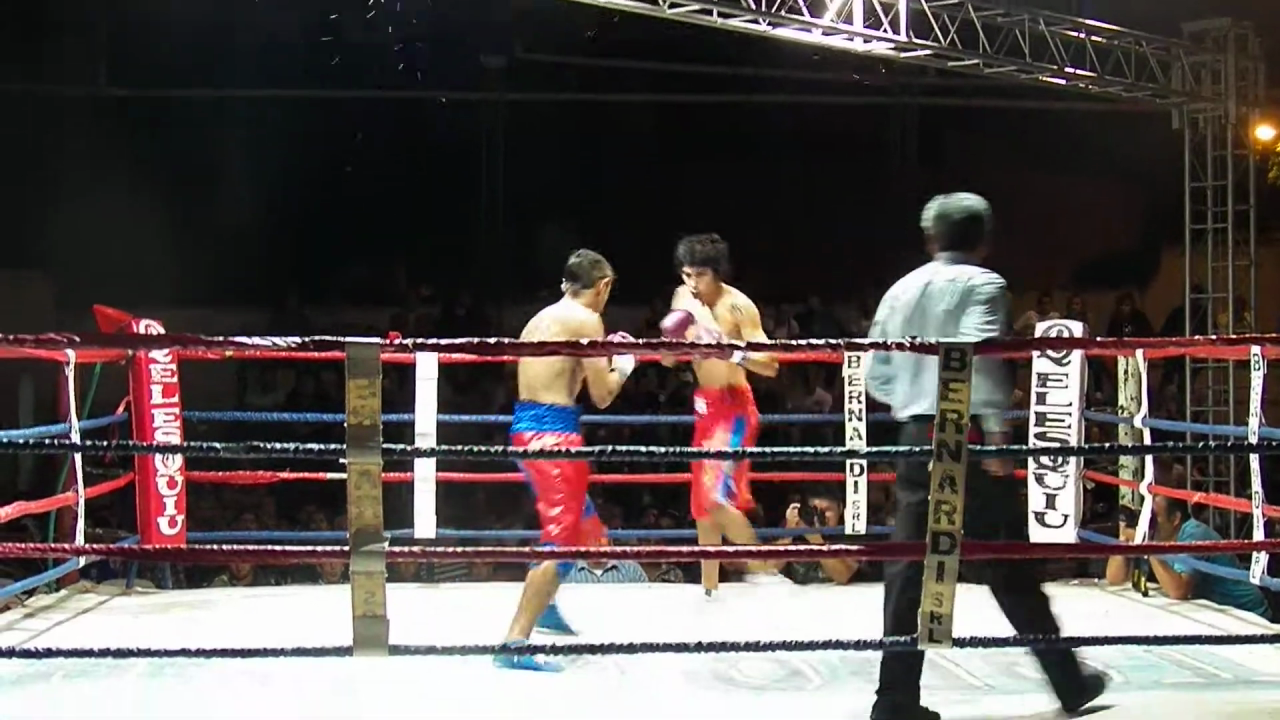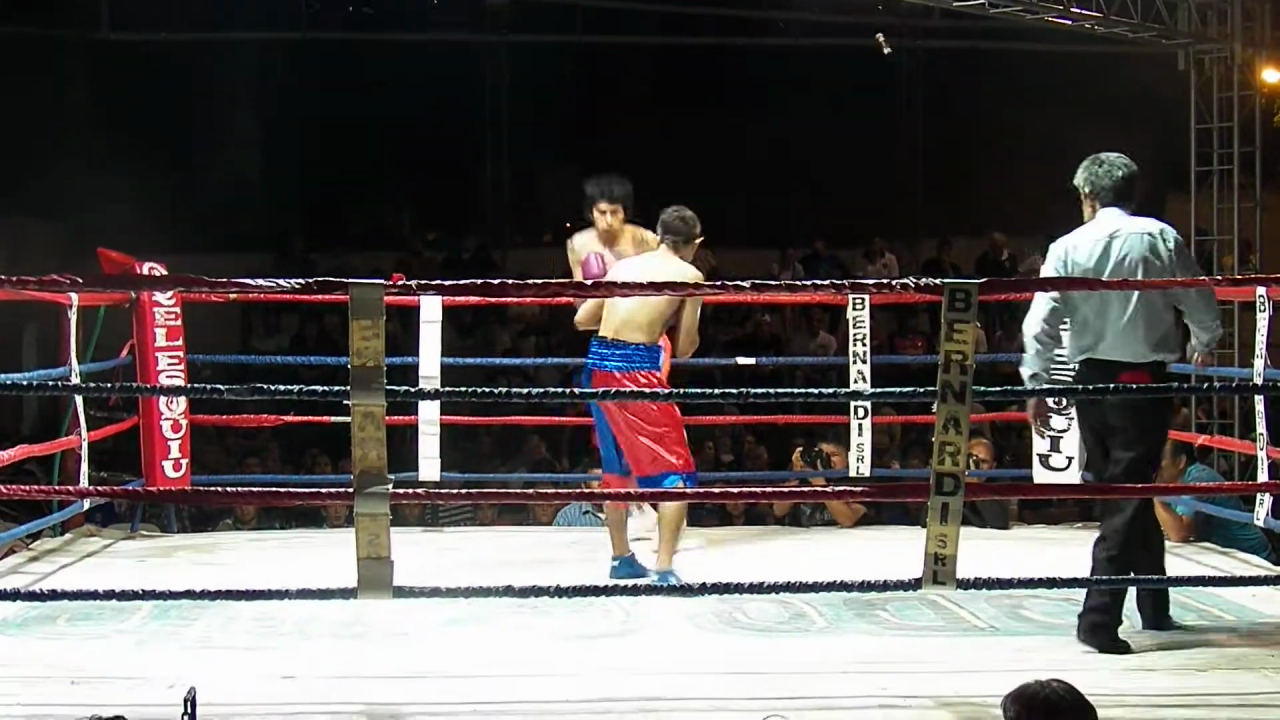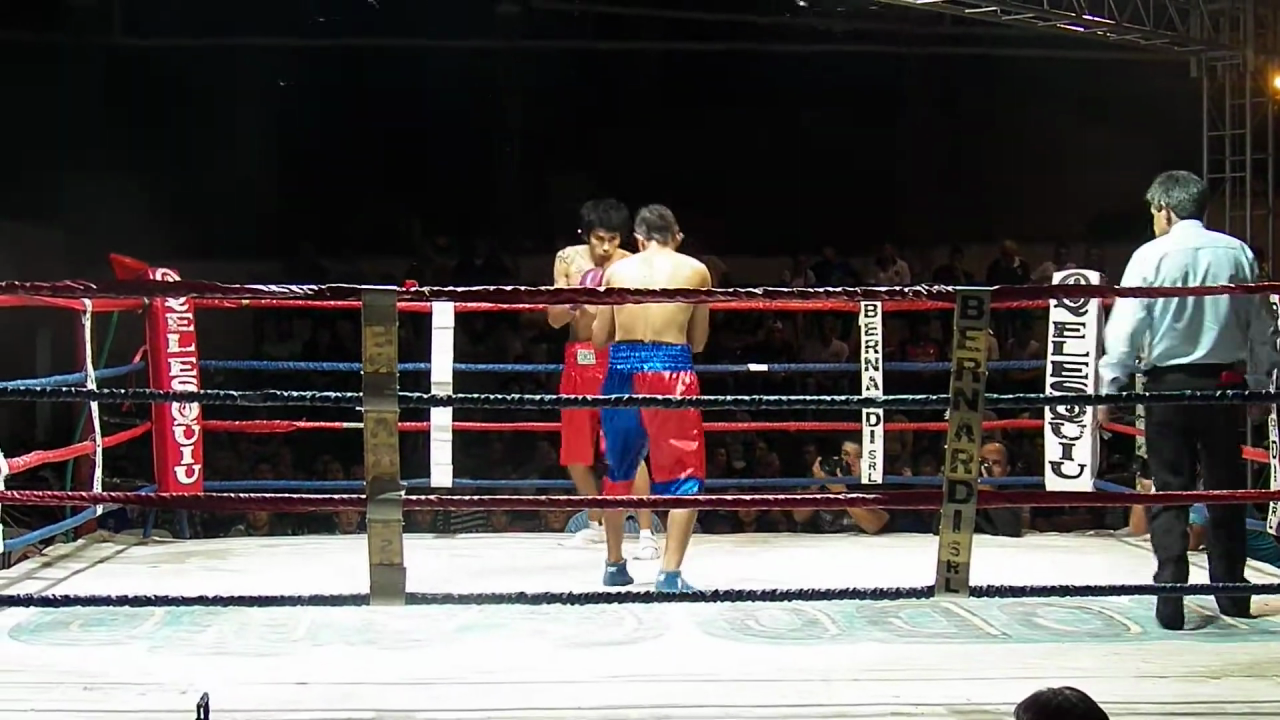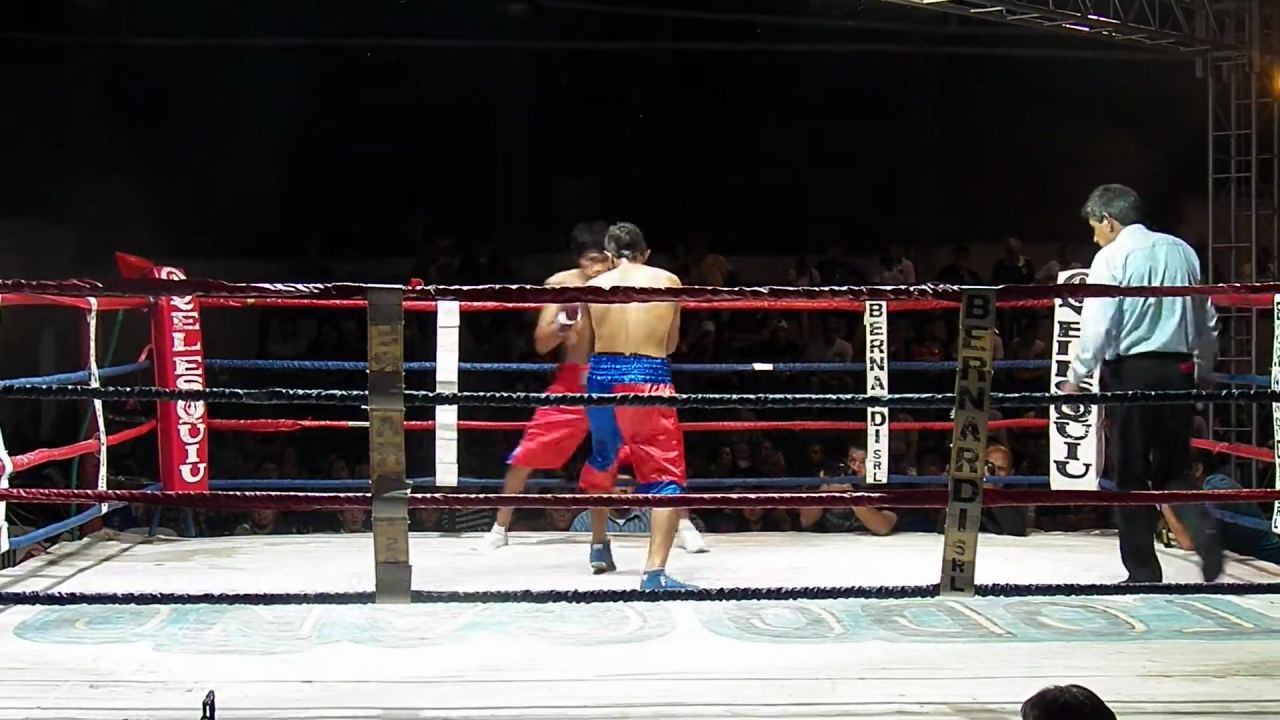
dt=0.7s
person 1, frame 1
left shoulder: (901, 291)
right shoulder: (983, 285)
left elbow: (877, 376)
right elbow: (980, 359)
right wrist: (996, 438)
left hip: (918, 443)
right hip: (968, 441)
left knee: (912, 569)
right knee: (1011, 569)
person 1, frame 2
left shoulder: (1067, 247)
right shoulder: (1160, 237)
left elbow: (1041, 323)
right elbow: (1201, 306)
left wrist: (1035, 388)
right wrist: (1206, 342)
left hip: (1092, 383)
right hip: (1142, 382)
left knee: (1122, 495)
right knee: (1126, 503)
left ankle: (1154, 607)
right ankle: (1099, 618)
person 1, frame 3
left shoulder: (1151, 256)
right shoulder: (1237, 252)
left elbow: (1125, 329)
left wrist: (1108, 386)
left hip: (1169, 383)
right hip: (1223, 381)
left knee: (1169, 492)
right knee: (1226, 488)
left ankle: (1172, 585)
right ankle: (1232, 592)
person 1, frame 4
left shoulder: (1111, 257)
right shoulder: (1182, 250)
left elbow: (1098, 327)
right elbow: (1206, 320)
left wrist: (1076, 374)
right wrist: (1203, 371)
left hip: (1129, 373)
right hip: (1176, 372)
left knee: (1131, 476)
right knee: (1173, 469)
left ankle: (1143, 571)
right ankle: (1204, 534)
person 2, frame 1
left shoulder: (538, 321)
right shoulder: (586, 321)
right elbow: (602, 395)
right wrist: (625, 364)
left hip: (524, 428)
right hip: (555, 432)
left knee: (576, 522)
right knee: (561, 538)
left ankle: (544, 605)
right ankle: (516, 639)
person 2, frame 2
left shoulder: (623, 265)
right shoulder: (688, 276)
left elbow: (583, 319)
right elbow: (684, 348)
left hip: (597, 367)
right hip: (636, 370)
left knee: (617, 464)
right knee: (673, 469)
left ankle: (622, 558)
right ankle: (664, 570)
person 2, frame 3
left shoulder: (617, 270)
right shoulder: (696, 270)
left elbow: (599, 337)
right elbow: (698, 341)
left hip: (622, 370)
right hip: (672, 372)
left knee: (618, 472)
right knee: (685, 475)
left ankle: (615, 564)
right ankle: (669, 573)
person 2, frame 4
left shoulder: (594, 286)
right shoulder: (668, 281)
left hip: (604, 379)
right hip: (650, 383)
left knee: (601, 459)
right knee: (666, 478)
left ankle: (599, 545)
right ankle: (655, 572)
person 3, frame 1
left shoulder: (739, 306)
right shoulder: (684, 297)
left elbow: (770, 366)
right elbow: (669, 359)
left wrist: (733, 353)
right wrist: (670, 334)
left hip: (733, 407)
right hip: (705, 407)
left knee: (718, 497)
right knee: (703, 507)
left ankle: (764, 573)
right ankle: (709, 594)
person 3, frame 2
left shoulder: (644, 239)
right shoulder: (579, 244)
right elbow: (583, 303)
right wrist: (589, 285)
left ankle: (647, 505)
right ankle: (637, 506)
person 3, frame 3
right shoulder: (567, 259)
right elbow: (554, 319)
right hip: (578, 361)
right knee: (575, 453)
left ankle: (646, 533)
right ankle: (597, 522)
person 3, frame 4
right shoulder: (559, 284)
right elbow: (541, 344)
right wrist: (567, 317)
right hip: (572, 382)
right knee: (525, 456)
right ankle: (500, 528)
